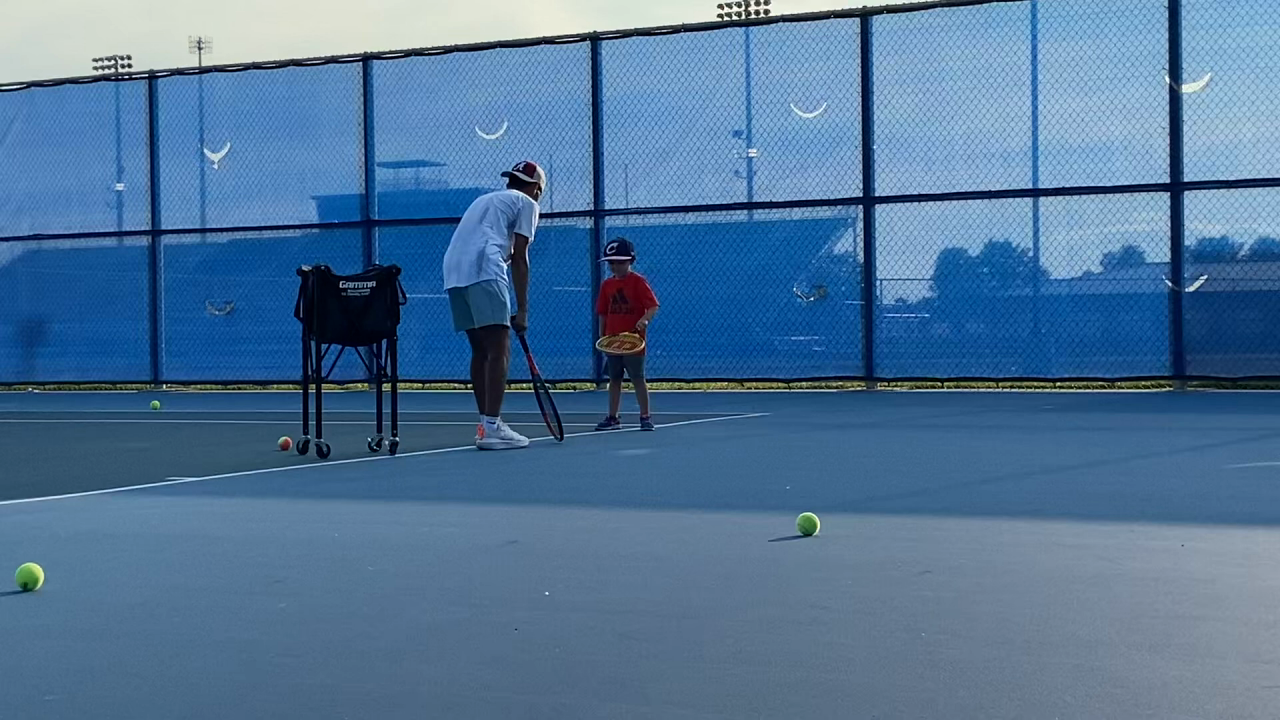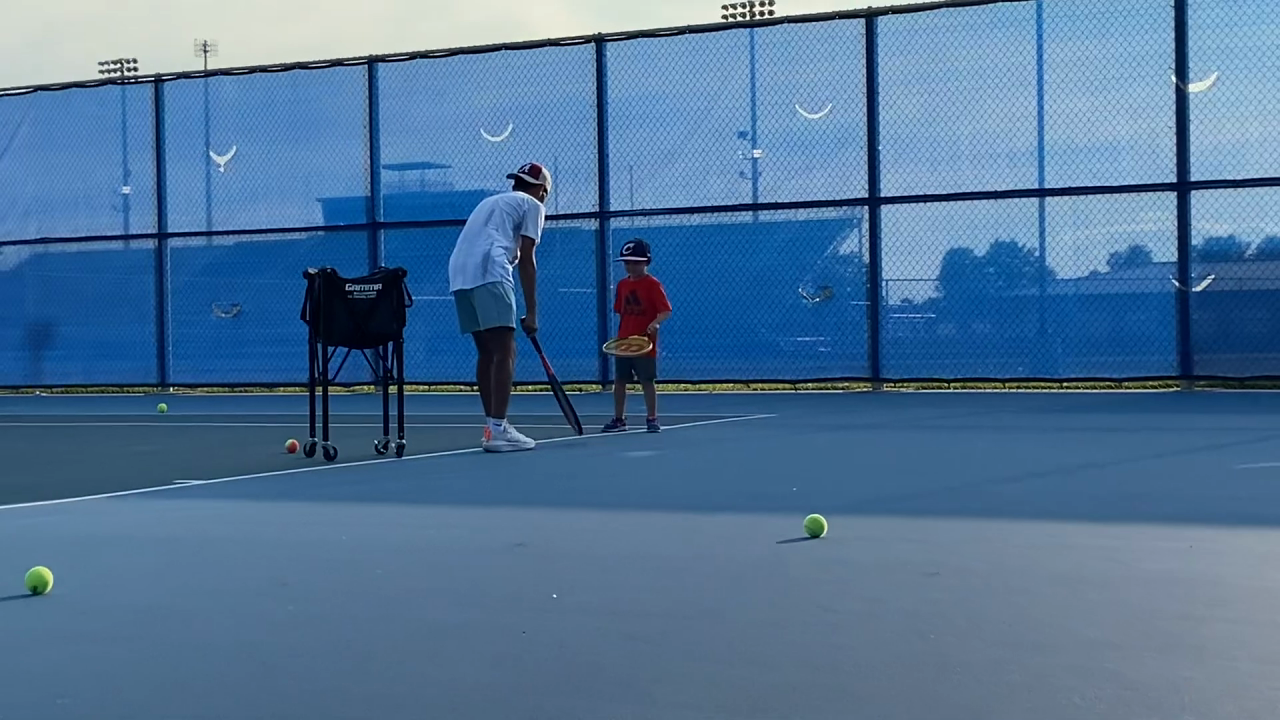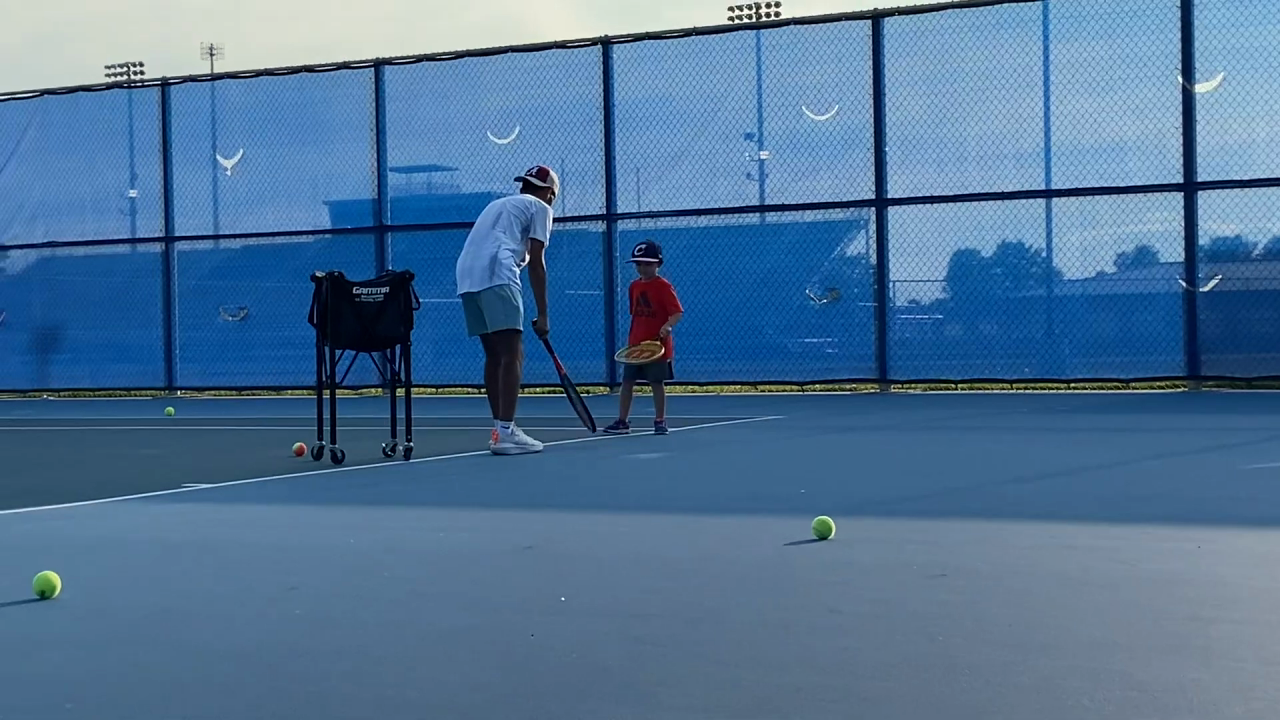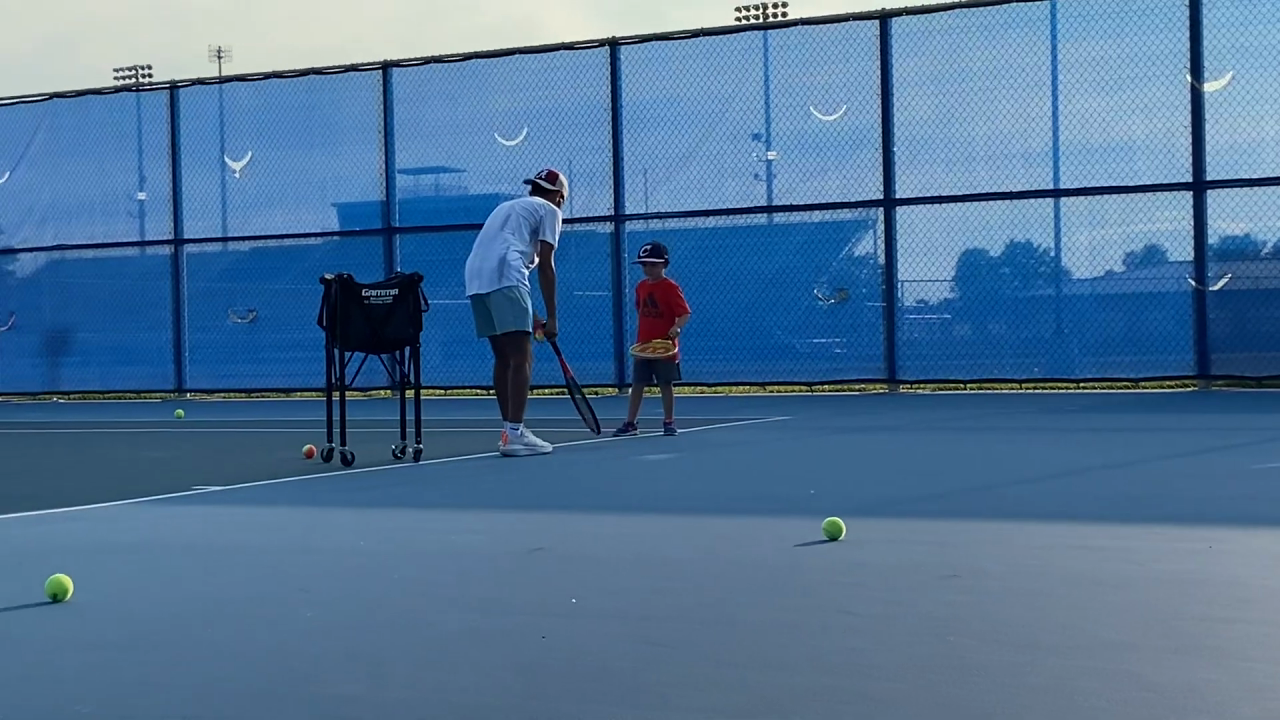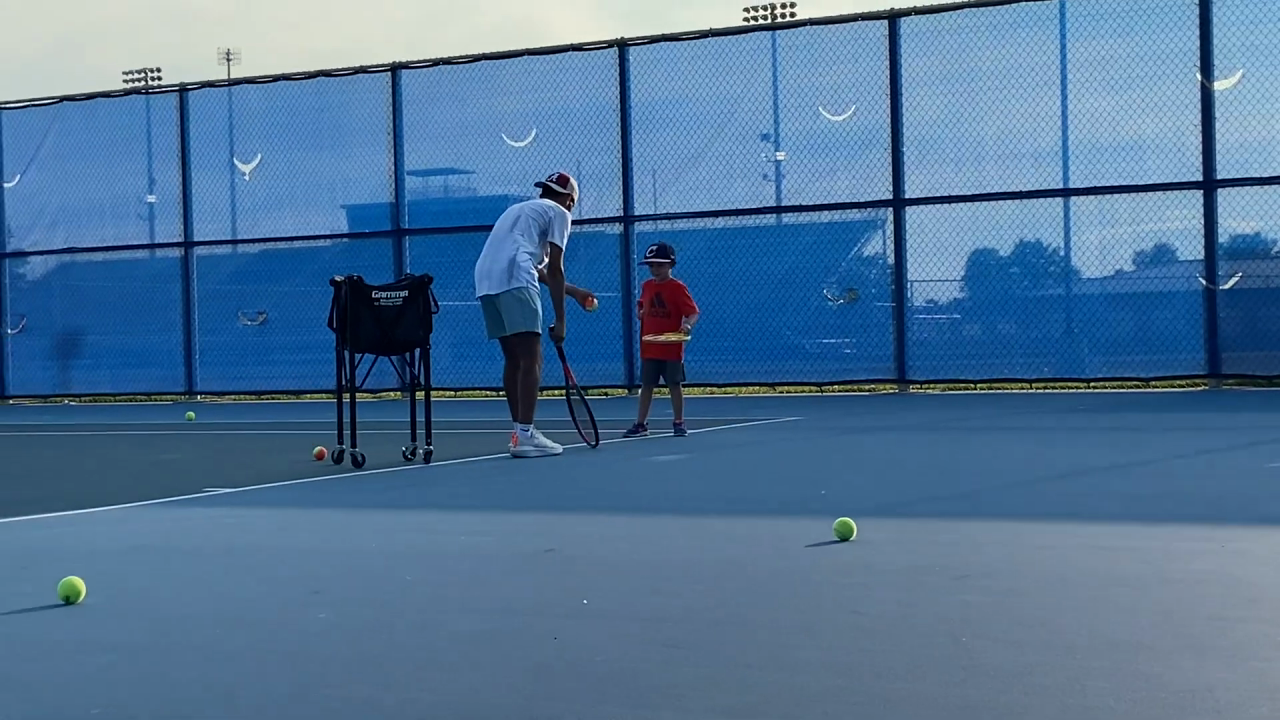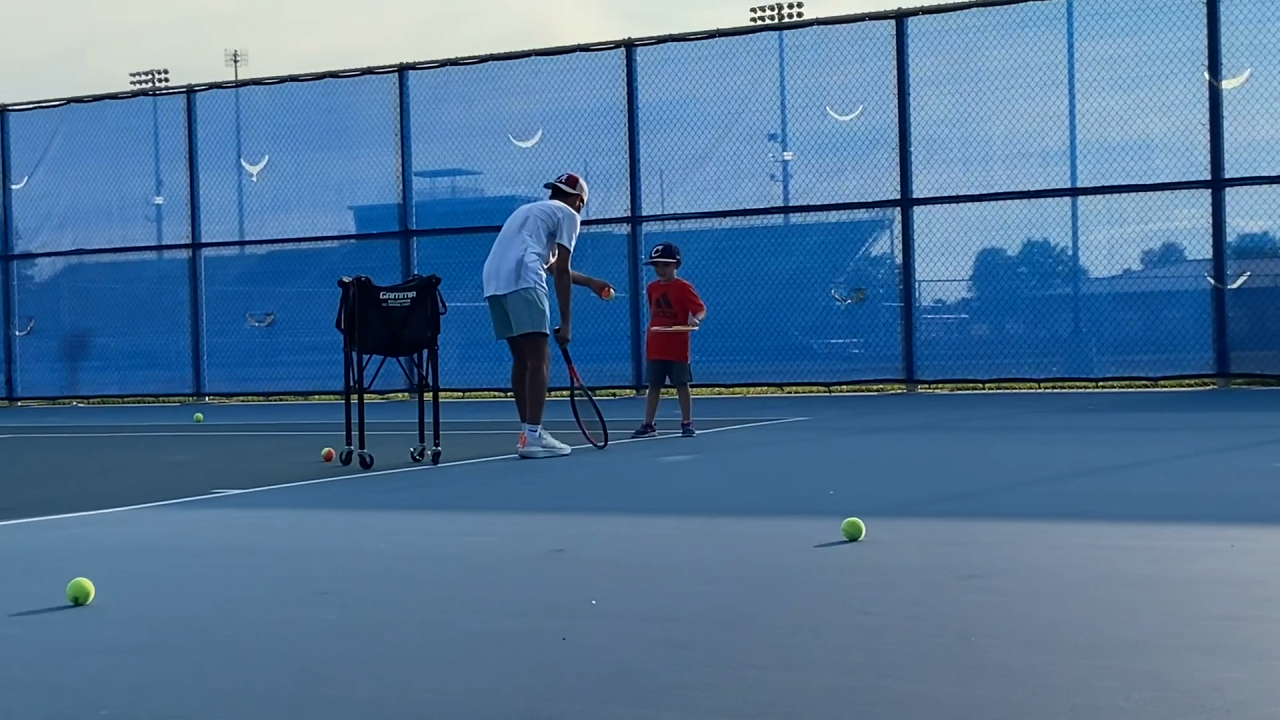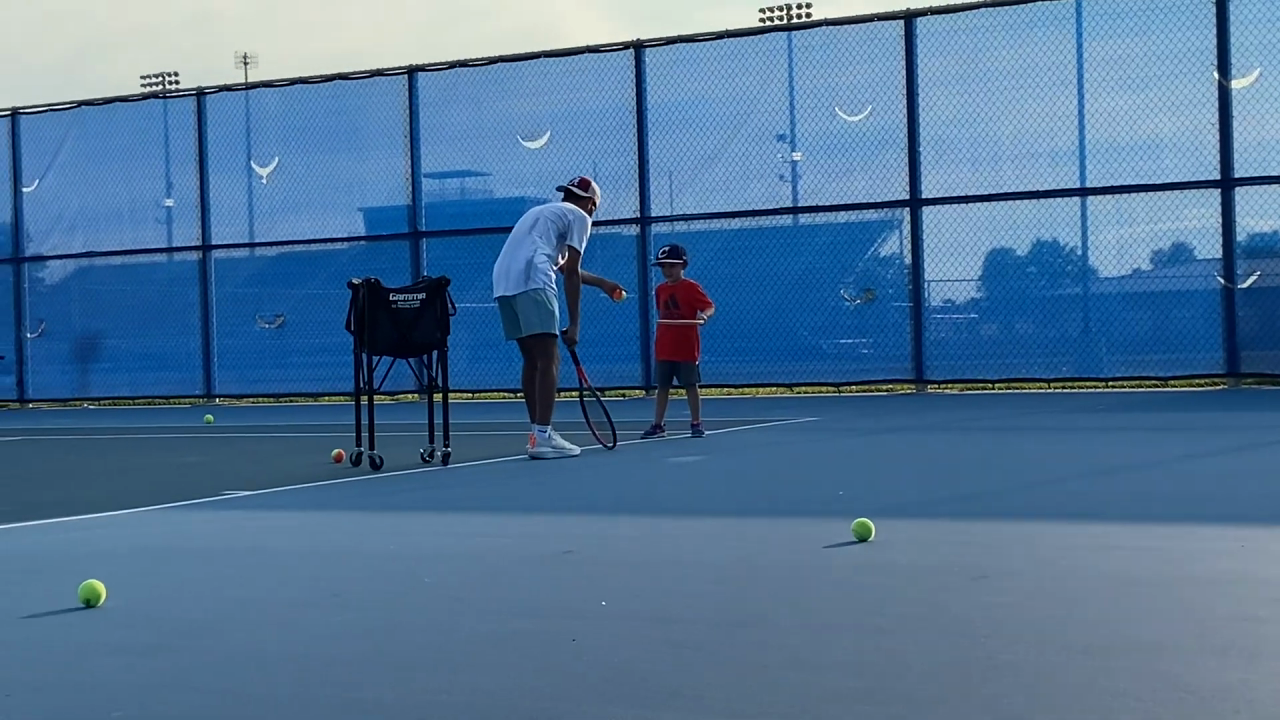
dt=0.2s
person 1, frame 1
left shoulder: (485, 200)
right shoulder: (526, 203)
right elbow: (519, 259)
right wrist: (522, 310)
left hip: (454, 273)
right hip: (483, 272)
left knee: (481, 351)
right knee: (499, 351)
left ankle: (486, 425)
right ankle: (492, 429)
person 1, frame 2
left shoulder: (492, 201)
right shoulder: (532, 205)
right elbow: (526, 261)
right wrist: (531, 312)
left hip: (460, 274)
right hip: (489, 275)
left knee: (488, 353)
right knee: (505, 353)
left ankle: (493, 427)
right ankle: (498, 431)
person 1, frame 3
left shoulder: (499, 204)
right shoulder: (540, 208)
right elbow: (536, 264)
right wrist: (543, 314)
left hip: (467, 277)
right hip: (496, 277)
left knee: (495, 356)
right knee: (512, 356)
left ankle: (501, 430)
right ankle: (506, 434)
person 1, frame 4
left shoulder: (508, 207)
right shoulder: (549, 210)
right elbow: (545, 266)
left wrist: (528, 312)
right wrist: (552, 316)
left hip: (476, 279)
right hip: (504, 280)
left knee: (504, 358)
right knee: (521, 358)
left ankle: (510, 431)
right ankle: (515, 435)
person 1, frame 5
left shoulder: (520, 209)
right shoulder: (559, 213)
right elbow: (554, 269)
left wrist: (574, 292)
right wrist: (561, 320)
left hip: (486, 280)
right hip: (514, 282)
left knee: (514, 359)
right knee: (531, 359)
left ankle: (519, 432)
right ankle: (525, 436)
person 1, frame 6
left shoulder: (530, 210)
right shoulder: (568, 214)
left elbow: (551, 266)
right elbow: (561, 271)
left wrist: (591, 283)
right wrist: (566, 322)
left hip: (494, 281)
right hip: (522, 282)
left knee: (523, 360)
right knee: (539, 360)
left ankle: (528, 433)
right ankle: (534, 437)
person 1, frame 7
left shoulder: (542, 212)
right shoulder: (579, 216)
left elbow: (563, 267)
right elbow: (571, 274)
left wrist: (603, 283)
right wrist: (574, 324)
left hip: (504, 282)
right hip: (532, 283)
left knee: (533, 360)
right knee: (548, 360)
left ankle: (538, 434)
right ankle: (543, 437)
person 2, frame 1
left shoulder: (639, 281)
right shoulder: (606, 285)
left elbow: (653, 306)
right elbow: (602, 313)
left wrist: (645, 319)
right wrist: (603, 336)
left knee: (637, 379)
right knee: (614, 379)
left ankle: (645, 417)
right ankle: (613, 417)
person 2, frame 2
left shoulder: (653, 284)
right shoulder: (622, 285)
left elbow: (666, 310)
left wrist: (656, 323)
right wrist: (620, 335)
left knee: (647, 381)
right knee: (620, 380)
left ankle: (652, 419)
right ankle: (619, 419)
person 2, frame 3
left shoulder: (664, 286)
right shoulder: (634, 286)
left elbow: (677, 312)
left wrist: (668, 325)
right hip: (635, 345)
left knee: (657, 383)
right knee: (627, 381)
left ankle: (660, 421)
right ankle: (622, 421)
person 2, frame 4
left shoulder: (671, 287)
right shoulder: (641, 286)
left elbow: (685, 313)
left wrist: (678, 327)
right hip: (643, 346)
left knee: (666, 384)
right knee: (637, 384)
left ankle: (669, 422)
right ankle: (630, 423)
person 2, frame 5
left shoulder: (678, 287)
right shoulder: (646, 286)
left elbow: (694, 312)
left wrist: (688, 324)
right wrist: (642, 314)
left hip: (671, 347)
right hip: (649, 347)
left knee: (674, 384)
right knee: (646, 385)
left ankle: (679, 423)
right ankle: (641, 424)
person 2, frame 6
left shoulder: (684, 287)
right shoulder: (652, 288)
left elbow: (701, 309)
left wrist: (696, 319)
right wrist: (654, 326)
left hip: (678, 347)
right hip: (655, 347)
left knee: (682, 385)
right knee: (653, 386)
left ankle: (687, 423)
right ankle: (649, 424)
person 2, frame 7
left shoulder: (691, 287)
right shoulder: (660, 289)
left elbow: (710, 306)
left wrist: (704, 315)
right wrist: (663, 325)
left hip: (686, 348)
right hip: (664, 348)
left knee: (690, 385)
right knee: (662, 386)
left ankle: (696, 424)
right ankle: (658, 425)
